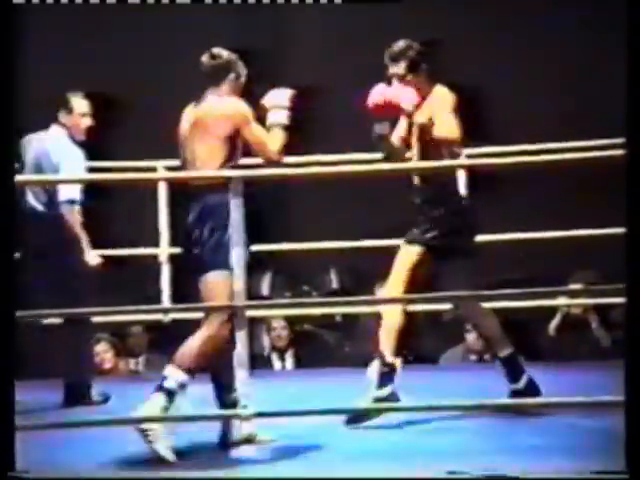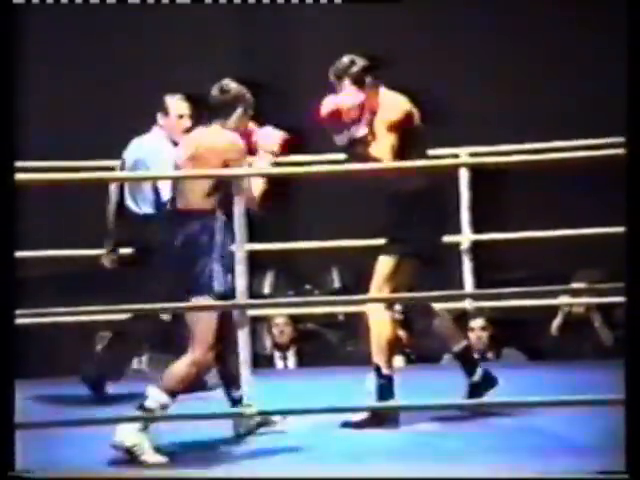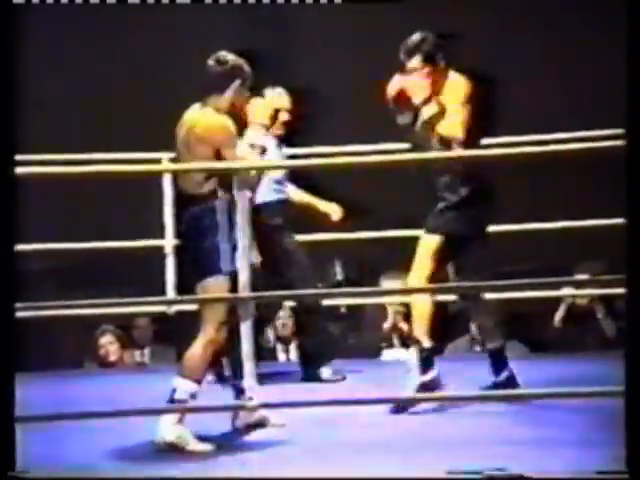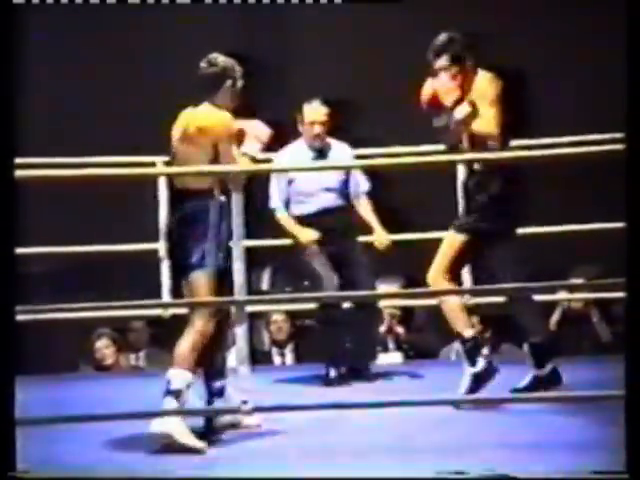
dt=0.5s
person 1, frame 1
left shoulder: (191, 113)
right shoulder: (234, 108)
right elbow: (272, 154)
right wrist: (279, 112)
left hip: (199, 210)
right hip: (217, 213)
left knee: (226, 323)
right knee: (217, 324)
left ankle: (234, 423)
right ankle: (154, 409)
person 1, frame 2
left shoulder: (193, 139)
right shoulder: (232, 143)
right elbow: (251, 197)
right wrist: (264, 155)
left hip: (186, 238)
right hip: (204, 241)
right knee: (200, 354)
left ankle: (244, 413)
right ankle: (134, 428)
person 1, frame 3
left shoulder: (193, 115)
right shoulder: (220, 124)
left wrist: (243, 125)
left hip: (198, 218)
right hip: (212, 222)
left knee: (234, 316)
right knee: (213, 330)
left ankle: (245, 407)
right ankle: (171, 422)
person 1, frame 4
left shoulder: (186, 119)
right shoulder: (220, 121)
right elbow: (235, 178)
right wrist: (254, 143)
left hip: (186, 218)
right hip: (203, 220)
left knee: (211, 319)
right knee: (202, 321)
left ankle: (216, 407)
right ankle: (170, 412)
person 2, frame 1
left shoulder: (441, 99)
right shoulder: (411, 107)
left elbow: (454, 144)
right elbow: (396, 154)
left wrist: (418, 119)
right wrist: (385, 130)
left hip: (443, 208)
right hip: (434, 207)
left knee: (394, 291)
right knee: (465, 300)
left ankle: (384, 385)
right ankle: (521, 382)
person 2, frame 2
left shoulder: (392, 108)
right shoulder: (377, 113)
left elbow: (384, 162)
right elbow: (368, 166)
left wrist: (358, 129)
right wrist: (346, 137)
left hip: (415, 209)
right hip: (410, 209)
left knee: (378, 298)
left ankle: (385, 402)
right ankle: (476, 372)
person 2, frame 3
left shoulder: (457, 86)
right shoulder: (434, 92)
left elbow: (457, 136)
right elbow: (426, 146)
left wrist: (426, 106)
right wrist: (409, 115)
left hip: (465, 192)
right hip: (454, 193)
left knee: (419, 278)
right knee: (466, 287)
left ankle: (426, 371)
right ankle: (503, 373)
person 2, frame 4
left shoulder: (486, 83)
right shoulder: (467, 92)
left elbow: (492, 136)
right elbow: (463, 145)
left wrist: (458, 109)
right wrist: (445, 114)
left hip: (493, 193)
right hip: (484, 192)
left knee: (438, 276)
right knee: (511, 285)
left ankle: (476, 359)
right ankle: (545, 370)
person 3, frame 1
left shoulder: (31, 142)
right shoulder: (70, 152)
right elbow: (69, 204)
right wrist: (86, 247)
left hip: (32, 231)
right hip: (58, 233)
left knee: (31, 308)
right knee: (74, 312)
right ankle: (79, 390)
person 3, frame 2
left shoulder: (136, 145)
right shoulder: (164, 152)
left elbow: (115, 193)
right elbow: (171, 201)
left wrist: (111, 241)
left hip: (136, 229)
right hip: (155, 232)
right knee: (147, 309)
right ankle: (99, 371)
person 3, frame 3
left shoulder: (273, 143)
right shoulder: (257, 145)
right elbow: (247, 198)
left wrist: (321, 204)
right wrist: (254, 245)
left hip: (276, 222)
right hip: (268, 224)
right knee: (304, 288)
right ankle: (316, 364)
person 3, frame 4
left shoulder: (343, 152)
right shoulder: (286, 158)
left elbow: (359, 195)
right elbow: (278, 208)
left wrist: (376, 227)
right wrist: (298, 231)
left hip: (342, 230)
right hip: (312, 235)
left knee: (366, 292)
right knee: (329, 289)
left ankle: (358, 363)
right ankle: (335, 364)
